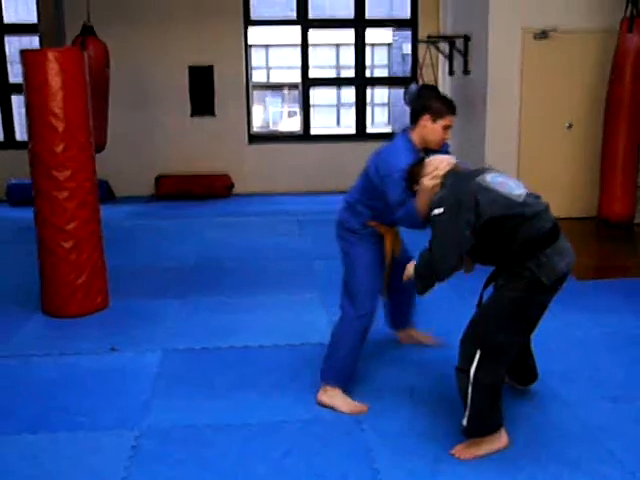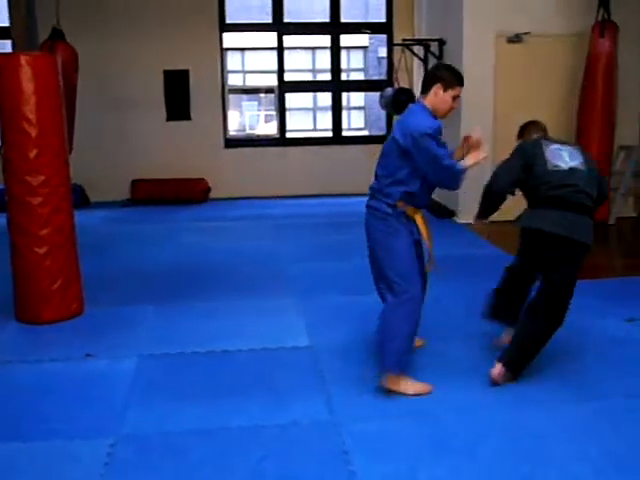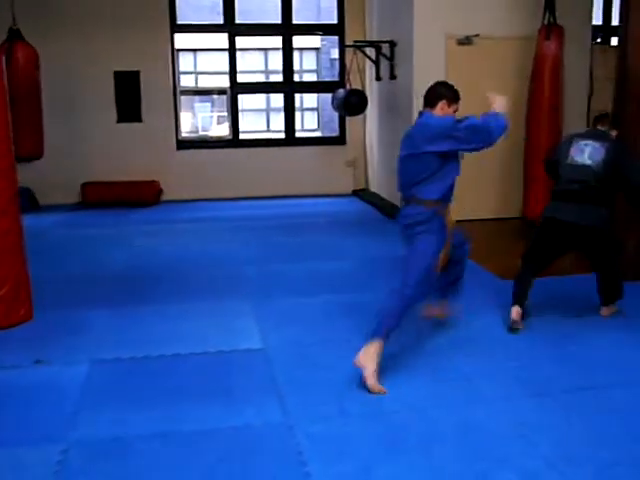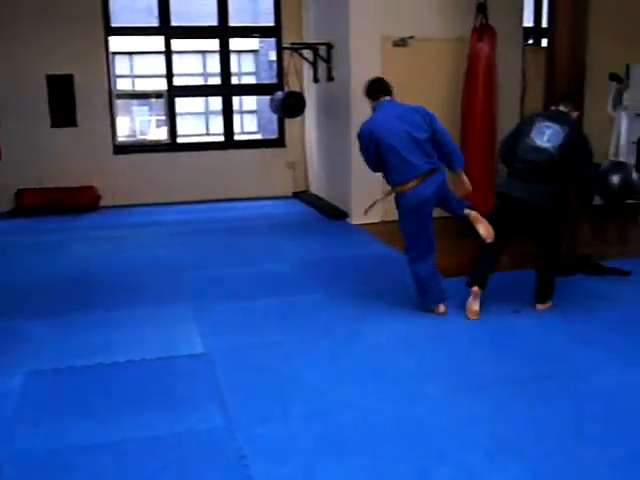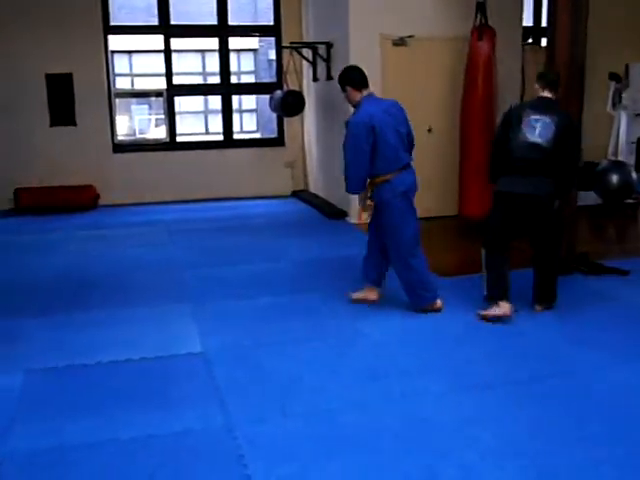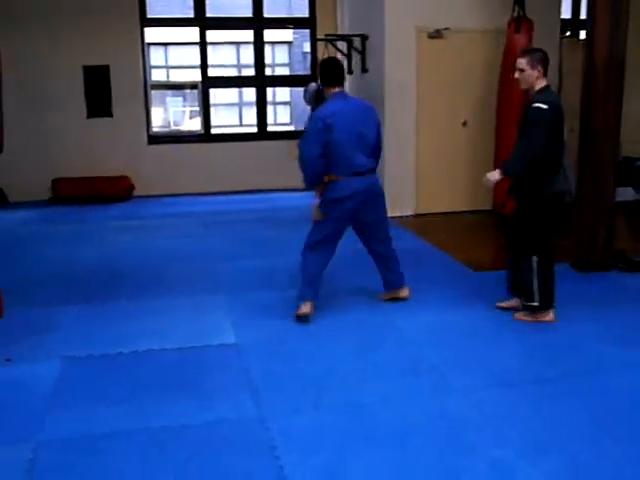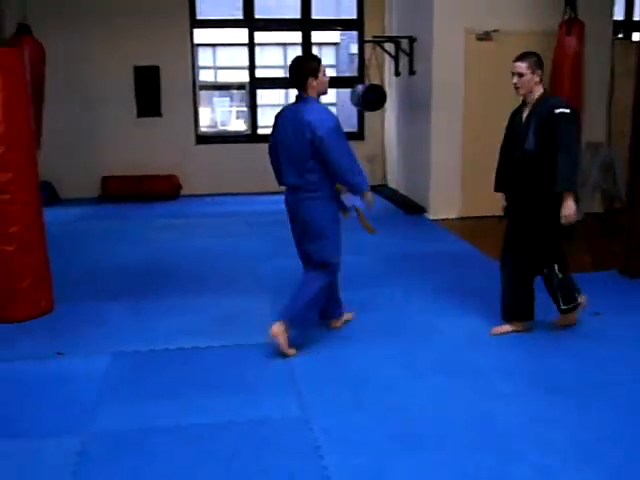
dt=0.5s
person 1, frame 1
left shoulder: (428, 148)
right shoulder: (395, 164)
right elbow: (411, 218)
left wrist: (448, 170)
right wrist: (427, 190)
left hip: (380, 228)
right hip: (360, 231)
left knee: (403, 273)
right knee: (360, 307)
left ankle: (403, 328)
right ankle: (330, 387)
person 1, frame 2
left shoulder: (424, 123)
right shoulder: (419, 127)
left elbow: (433, 168)
right elbow: (446, 174)
left wrist: (464, 148)
right wrist: (469, 161)
left hip: (402, 216)
right hip: (389, 218)
left knee: (415, 280)
right knee: (405, 290)
left ankle: (400, 335)
right ankle: (394, 373)
person 1, frame 3
left shoulder: (419, 132)
right shoulder: (438, 128)
right elbow: (484, 131)
right wrist: (498, 111)
left hip: (423, 214)
right hip: (426, 217)
left knee: (458, 248)
right knee: (413, 283)
left ankle: (439, 301)
right ankle: (373, 349)
person 1, frame 4
left shoulder: (369, 128)
right shoulder: (420, 113)
left elbow: (374, 164)
right elbow: (447, 146)
right wrist: (461, 175)
left hip: (411, 194)
right hip: (436, 179)
left knee: (419, 251)
left ankle: (434, 302)
right ankle: (469, 214)
person 1, frame 5
left shoulder: (359, 120)
right shoulder: (394, 107)
left elbow: (356, 162)
right elbow: (409, 142)
left wrist: (360, 193)
left hip: (388, 187)
right hip: (406, 177)
left knee: (404, 244)
right knee: (377, 236)
left ankle: (427, 299)
right ankle: (372, 287)
person 1, frame 6
left shoulder: (320, 116)
right shoulder: (367, 109)
left elbow: (309, 158)
right elbow: (376, 149)
left wrist: (315, 185)
left hip: (339, 189)
right hip: (369, 184)
left knee: (317, 246)
right knee: (379, 239)
left ankle: (306, 302)
right ankle: (398, 287)
person 1, frame 7
left shoulder: (283, 117)
right shoulder: (322, 119)
left elbow: (276, 157)
right elbow: (342, 162)
right wrist: (363, 190)
left hip: (294, 199)
right hip: (318, 201)
left knee: (317, 261)
right knee: (324, 266)
left ankle: (333, 313)
right ankle: (285, 325)
person 2, frame 1
left shoulder: (450, 198)
right shoulder: (477, 177)
left elbow: (442, 259)
left wrist: (418, 272)
right wrist: (476, 252)
left hip: (535, 266)
right hip: (554, 250)
left knee: (483, 342)
right knee: (511, 320)
left ankle: (489, 433)
right ankle: (523, 375)
person 2, frame 2
left shoulder: (525, 151)
right shoulder: (578, 153)
left elbow: (500, 184)
right elbow: (600, 193)
left wrist: (483, 213)
left hip: (540, 224)
right hip: (578, 229)
left knee: (521, 274)
right knee: (552, 299)
left ankle: (510, 325)
right ankle: (508, 366)
person 2, frame 3
left shoulder: (570, 141)
right shoulder: (615, 149)
left elbow: (551, 169)
right elbow: (630, 183)
left hip: (558, 212)
right hip: (593, 216)
left knee: (533, 260)
right knee: (607, 257)
left ankle: (517, 307)
right ankle: (608, 304)
person 2, frame 4
left shoulder: (531, 120)
right shoulder: (576, 135)
left elbow: (504, 151)
right elbow: (585, 174)
right wrist: (582, 200)
left hip: (513, 189)
right hip: (546, 196)
left knee: (495, 241)
right knee: (549, 248)
left ankle: (477, 287)
right ankle: (542, 299)
person 2, frame 5
left shoulder: (516, 112)
right shoulder: (566, 122)
left elbow: (497, 150)
right elbow: (570, 164)
left wrist: (496, 181)
right wrist: (561, 195)
left hip: (509, 188)
right hip: (544, 191)
left knee: (496, 243)
right knee: (546, 248)
left ankle: (501, 302)
right ankle: (543, 300)
person 2, frame 6
left shoulder: (542, 105)
right shoulder: (545, 102)
left elbow: (532, 149)
left wrist: (503, 172)
left hip: (542, 190)
right hip: (536, 186)
left knee: (534, 246)
right knee: (518, 240)
left ankle: (541, 308)
right ankle: (522, 296)
person 2, frame 7
left shoulder: (557, 111)
right shoulder: (517, 115)
left elbow: (568, 156)
left wrist: (568, 197)
right wrist: (503, 191)
left hip: (549, 201)
right hip: (521, 199)
left knee: (546, 259)
right knee: (513, 258)
left ankle: (571, 303)
right ankle: (518, 317)
